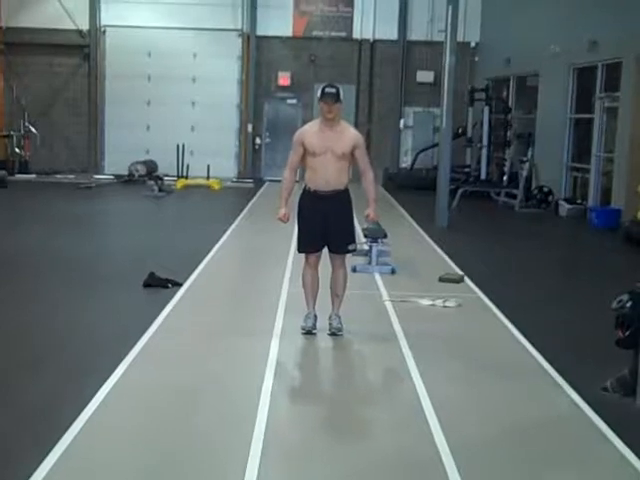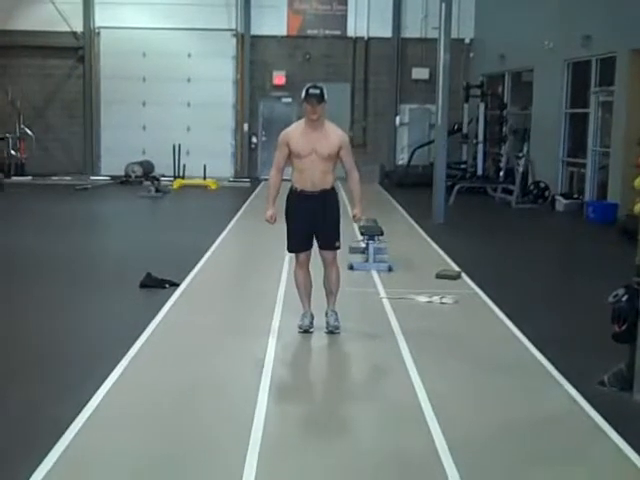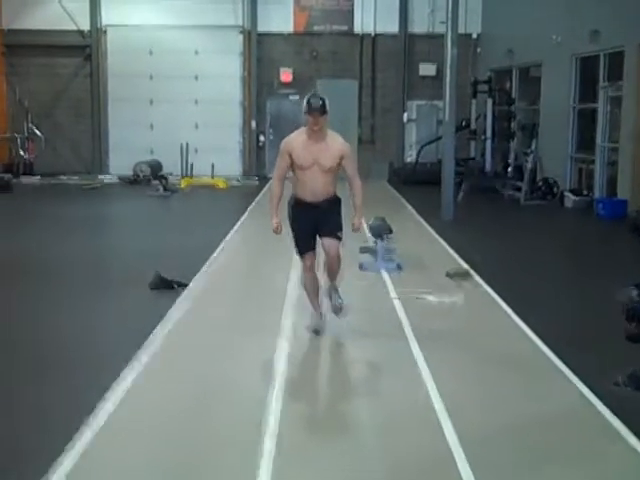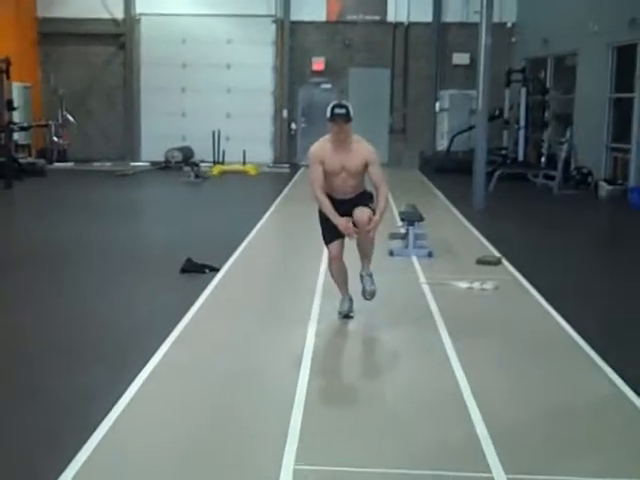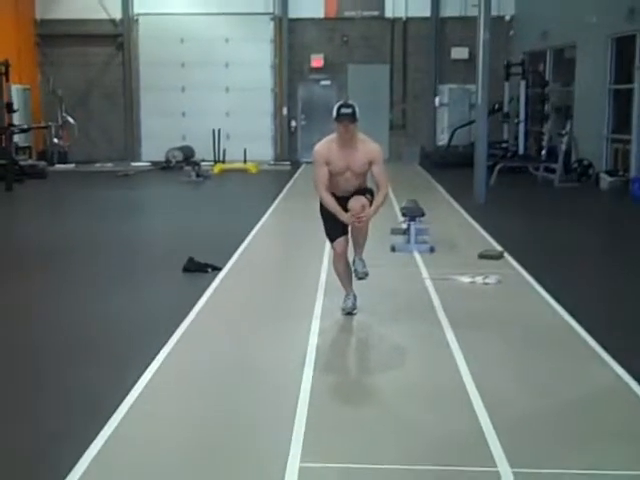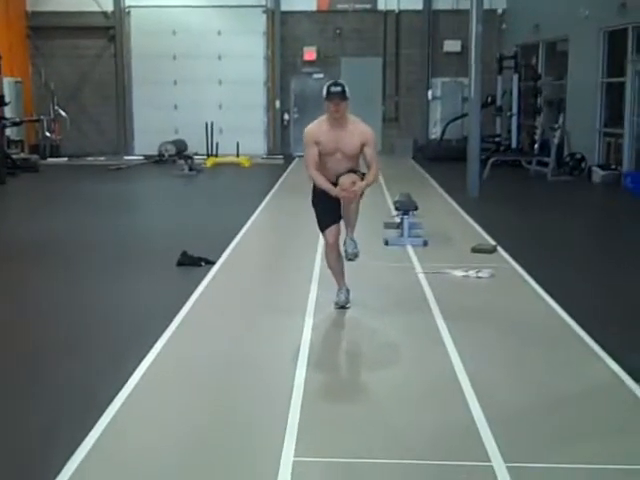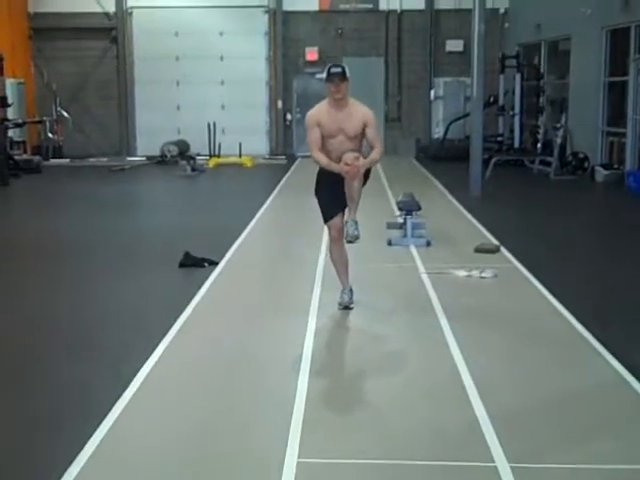
dt=0.7s
person 1, frame 1
left shoulder: (353, 136)
right shoulder: (304, 134)
left elbow: (366, 172)
right elbow: (291, 170)
left wrist: (371, 205)
right wrist: (283, 204)
left hip: (339, 200)
right hip: (311, 200)
left knee: (338, 260)
right knee: (311, 260)
left ankle: (335, 314)
right ankle: (310, 312)
person 1, frame 2
left shoulder: (338, 136)
right shoulder: (289, 135)
left elbow: (351, 172)
right elbow: (277, 171)
left wrist: (357, 204)
right wrist: (271, 205)
left hip: (326, 199)
right hip: (298, 200)
left knee: (329, 257)
right knee: (301, 259)
left ankle: (331, 310)
right ankle: (306, 312)
person 1, frame 3
left shoulder: (340, 146)
right shoulder: (290, 144)
left elbow: (354, 180)
right elbow: (278, 179)
left wrist: (358, 214)
right wrist: (274, 214)
left hip: (329, 206)
right hip: (301, 208)
left knee: (332, 251)
right knee: (308, 262)
left ankle: (333, 287)
right ankle: (317, 312)
person 1, frame 4
left shoulder: (366, 150)
right shoulder: (317, 151)
left elbow: (382, 188)
right elbow: (318, 191)
left wrist: (378, 217)
right wrist: (337, 220)
left hip: (359, 199)
right hip: (330, 203)
left knee: (363, 220)
right knee: (334, 253)
left ankle: (366, 271)
right ankle: (345, 297)
person 1, frame 5
left shoulder: (372, 149)
right shoulder: (322, 150)
left elbow: (383, 187)
right elbow: (321, 190)
left wrist: (372, 211)
right wrist: (342, 216)
left hip: (359, 196)
right hip: (332, 202)
left knee: (359, 207)
right knee: (339, 249)
left ankle: (359, 257)
right ankle: (349, 294)
person 1, frame 6
left shoulder: (363, 131)
right shoulder: (313, 131)
left elbow: (374, 168)
right elbow: (312, 170)
left wrist: (362, 186)
right wrist: (334, 191)
left hip: (352, 185)
right hip: (324, 189)
left knee: (351, 187)
right knee: (330, 240)
left ankle: (350, 237)
right ankle: (342, 288)
person 1, frame 7
left shoulder: (364, 113)
right shoulder: (315, 115)
left elbow: (377, 149)
right elbow: (315, 152)
left wrist: (365, 163)
right wrist: (336, 167)
left hip: (357, 172)
right hip: (328, 175)
left knee: (355, 166)
right knee: (335, 232)
left ankle: (353, 220)
right ankle: (346, 287)
